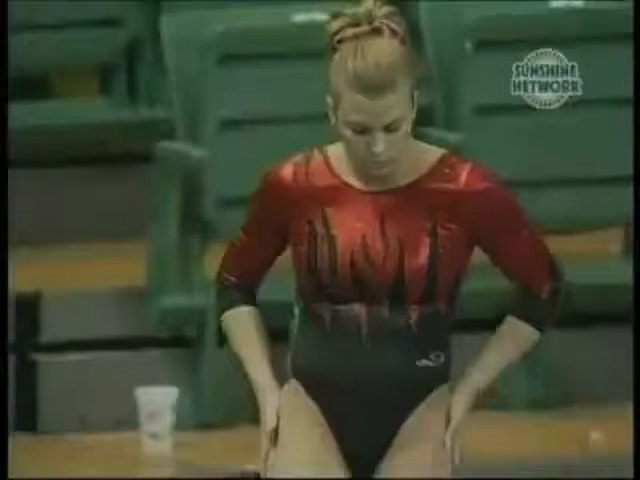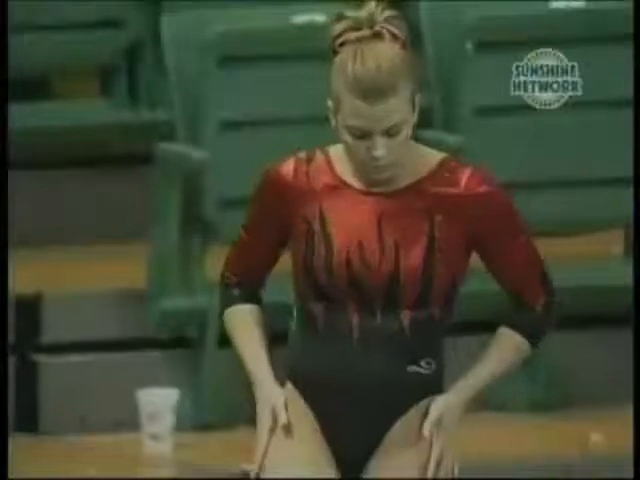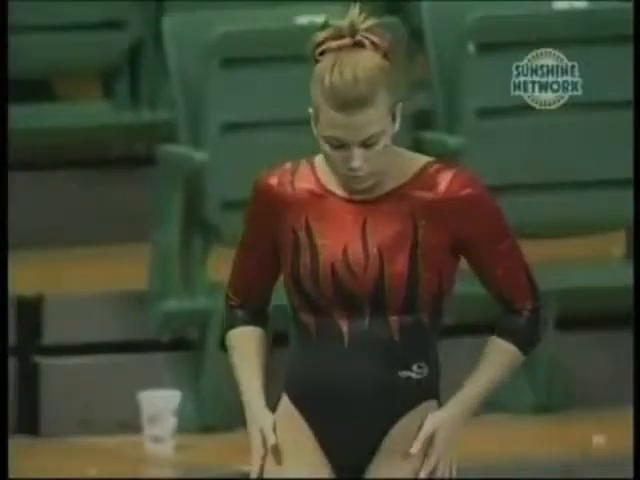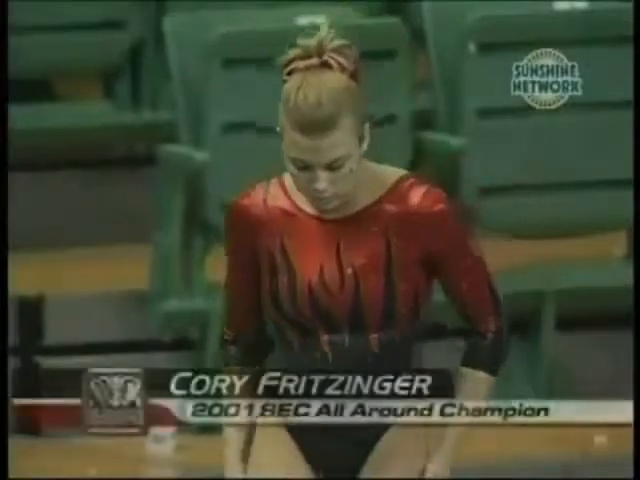
dt=0.3s
person 1, frame 1
left shoulder: (466, 190)
right shoulder: (293, 186)
left elbow: (544, 291)
right elbow: (233, 286)
left wrist: (469, 386)
right wrist: (265, 385)
left hip: (415, 411)
right hip: (313, 407)
person 1, frame 2
left shoulder: (467, 195)
right shoulder: (292, 185)
left elbow: (535, 305)
right elbow: (238, 285)
left wrist: (461, 395)
right wrist: (264, 382)
left hip: (408, 416)
right hip: (307, 411)
person 1, frame 3
left shoulder: (451, 197)
right shoulder: (281, 195)
left elbow: (524, 312)
right elbow: (243, 307)
left wrist: (456, 411)
right wrist: (255, 406)
left hip: (404, 425)
right hip: (305, 419)
person 1, frame 4
left shoulder: (422, 214)
right shoulder: (255, 216)
left elbow: (488, 330)
right elbow: (242, 347)
left hip: (389, 435)
right hip: (288, 434)
